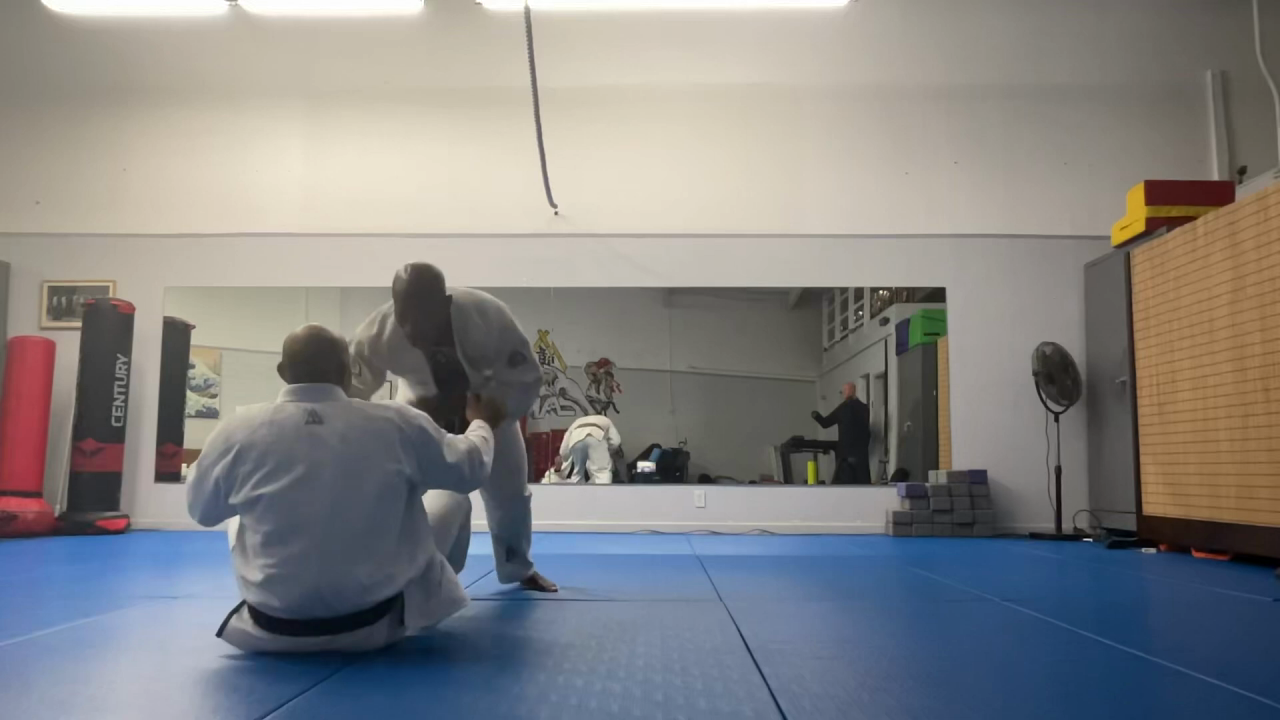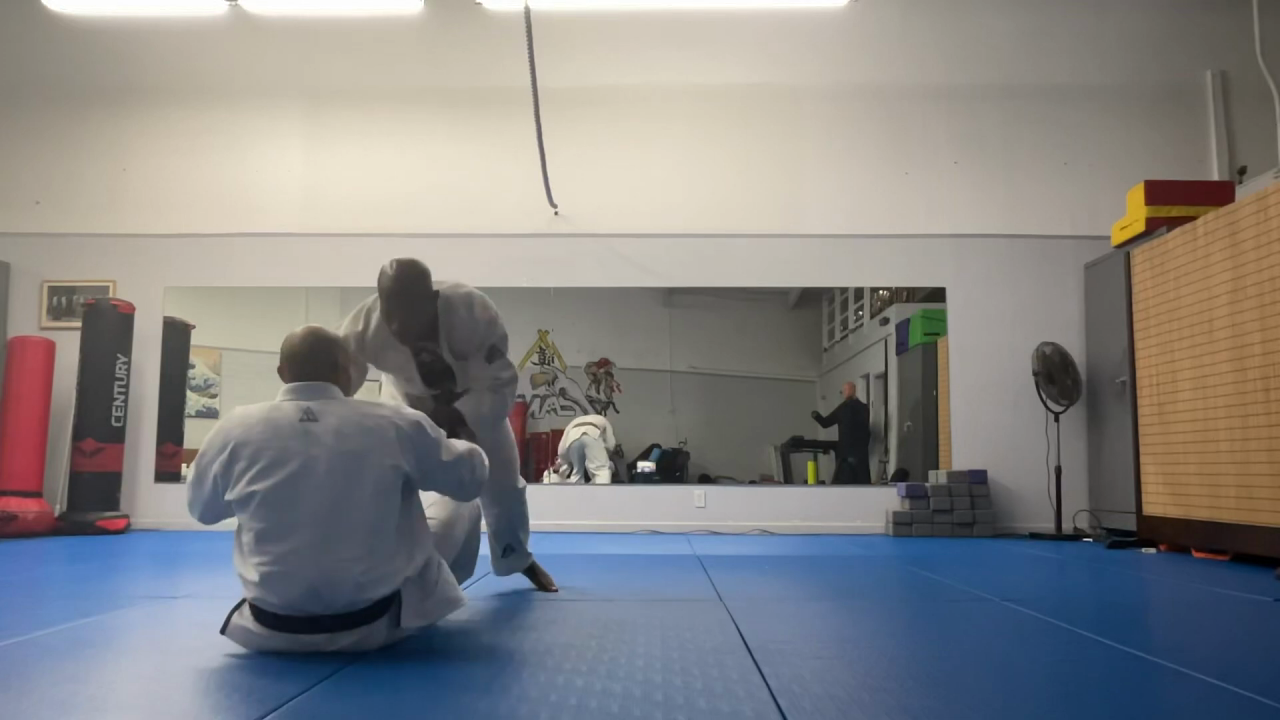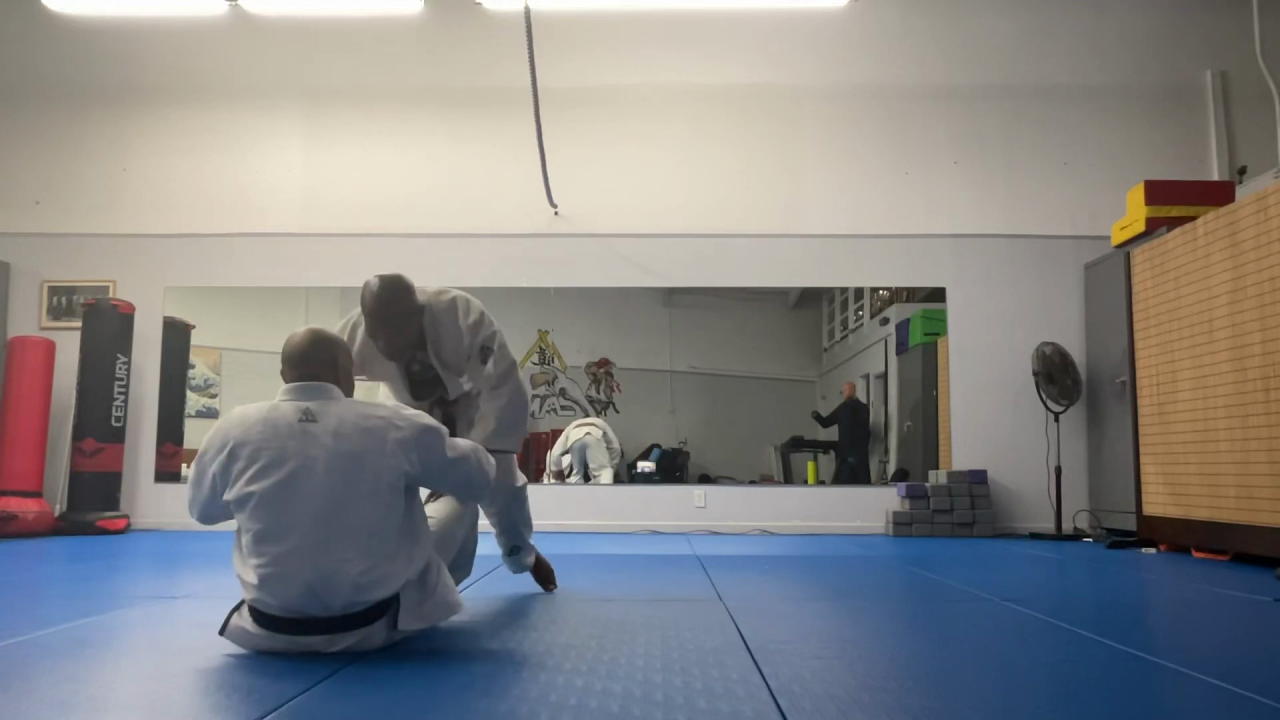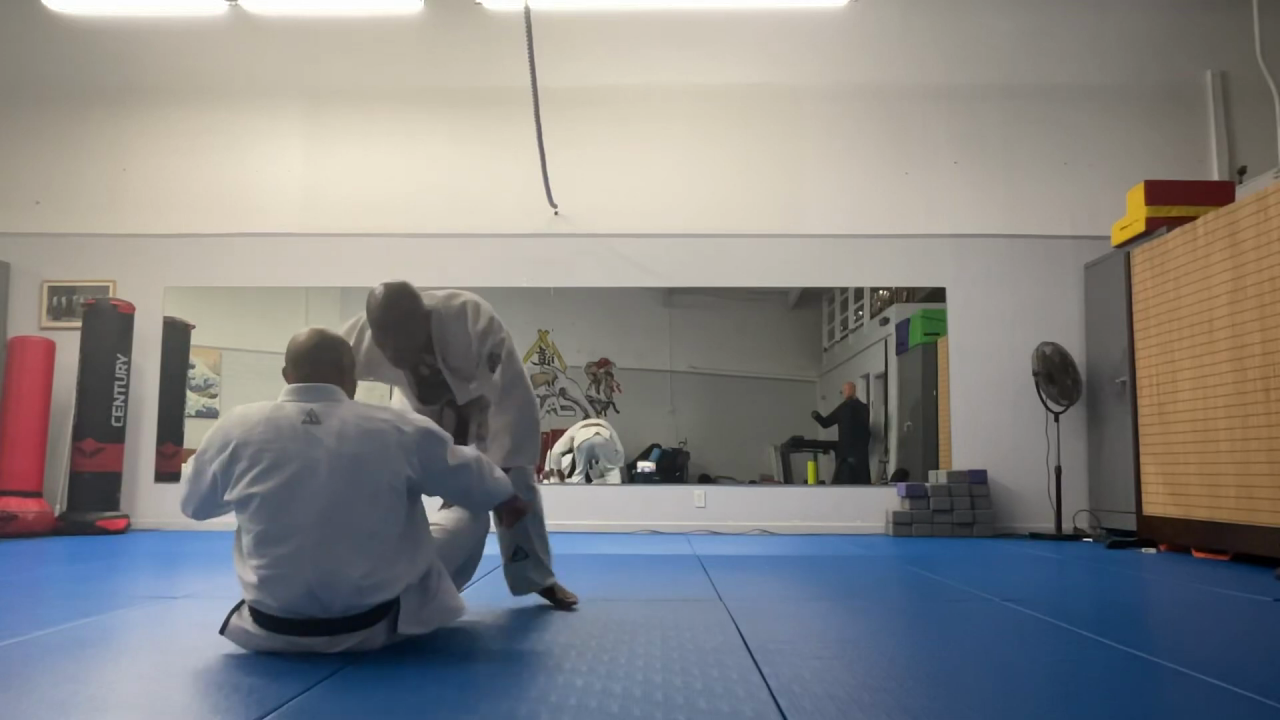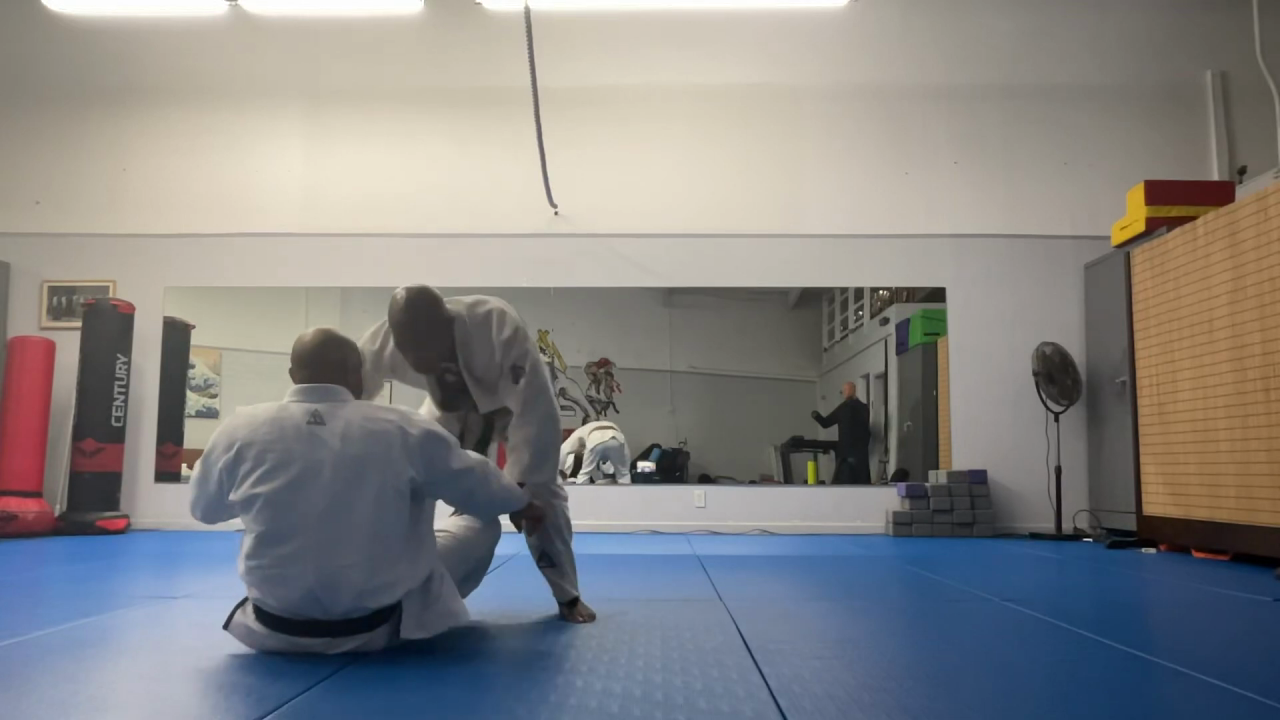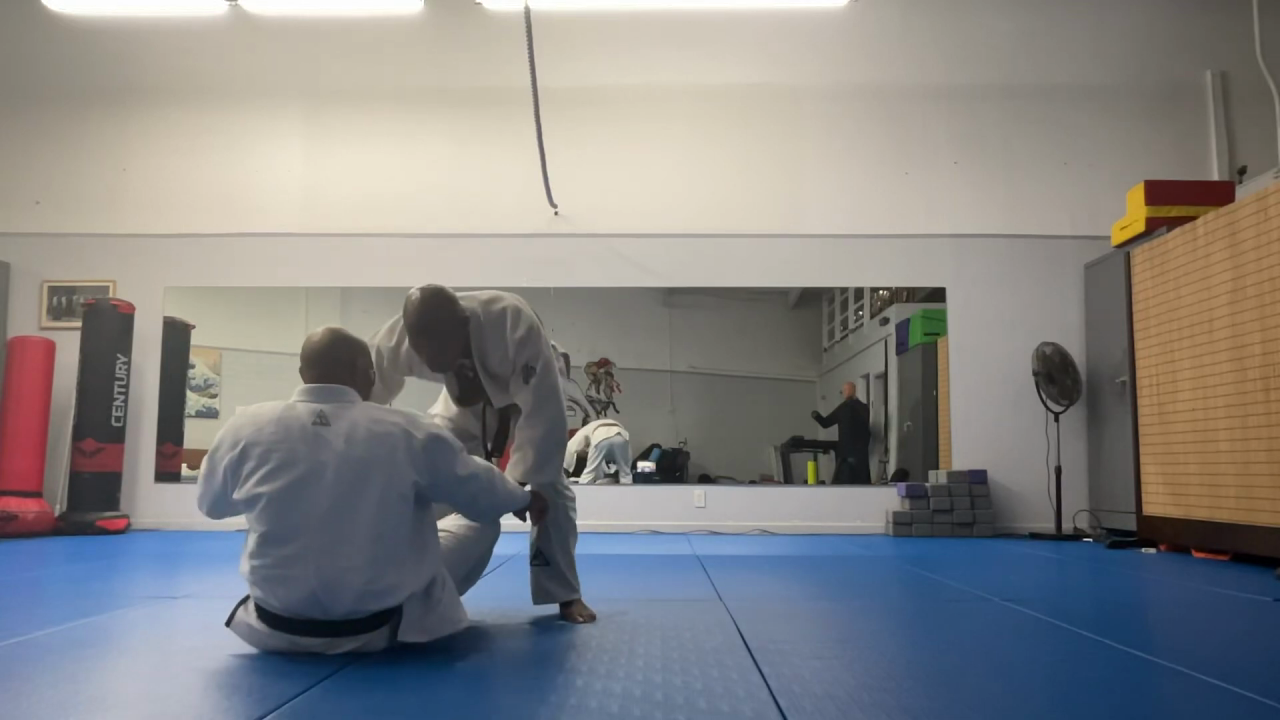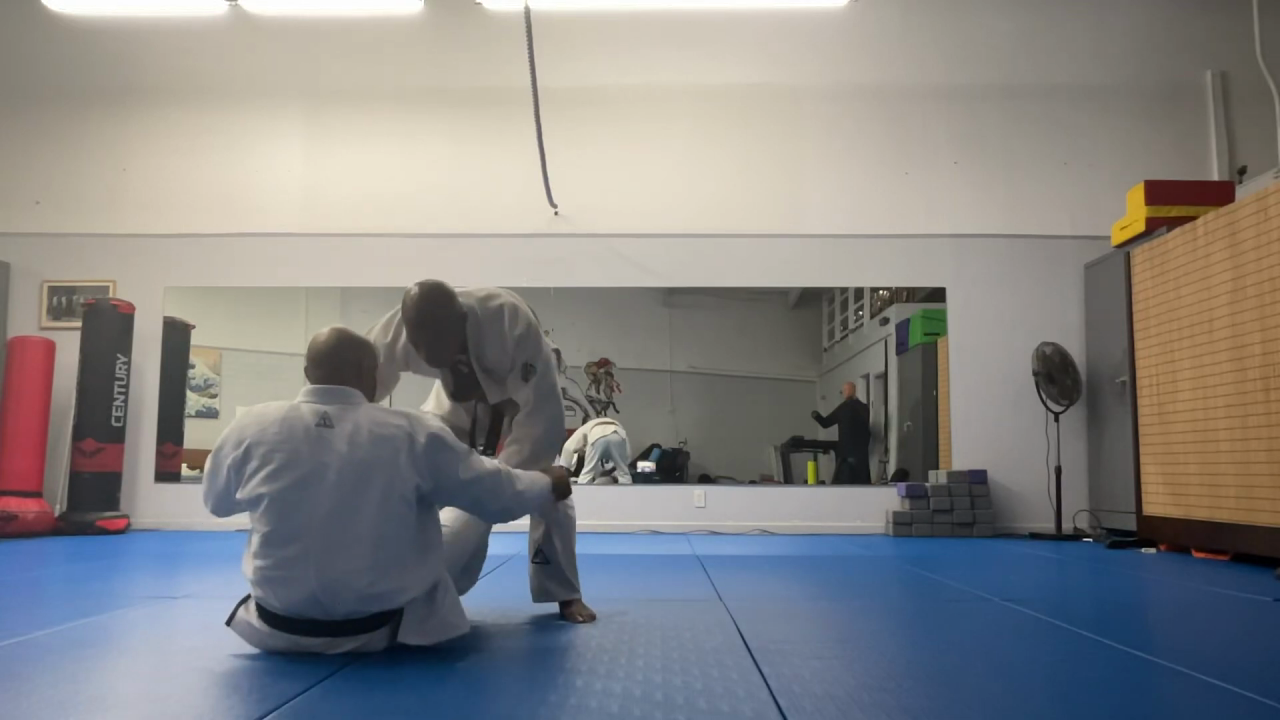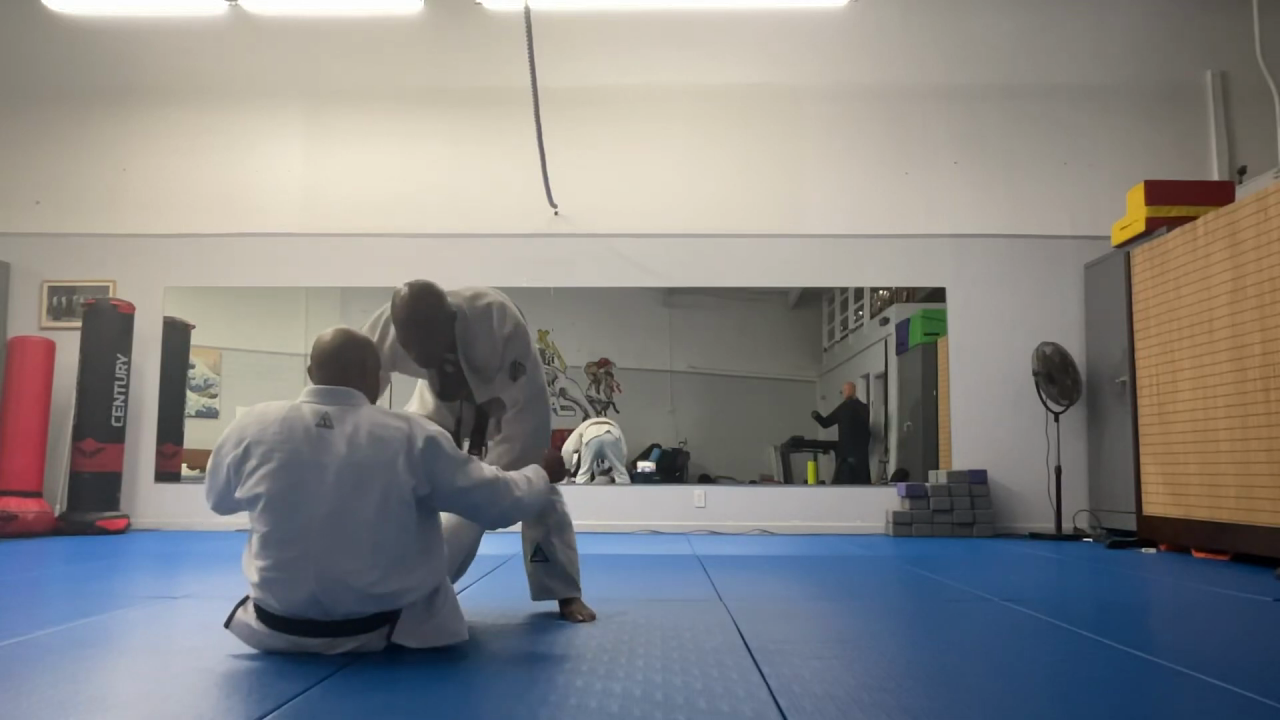
dt=0.2s
person 1, frame 1
left shoulder: (239, 430)
right shoulder: (396, 425)
left elbow: (202, 510)
right elbow: (468, 467)
right wrist: (482, 423)
left hip: (275, 629)
right hip: (375, 624)
right knee: (452, 498)
person 1, frame 2
left shoulder: (236, 429)
right shoulder: (395, 424)
left elbow: (202, 508)
right elbow: (469, 477)
right wrist: (472, 449)
left hip: (275, 628)
right hip: (376, 622)
right knee: (459, 505)
person 1, frame 3
left shoulder: (235, 429)
right shoulder: (396, 426)
left elbow: (203, 510)
right elbow: (476, 476)
left hip: (274, 628)
right hip: (375, 624)
right knee: (459, 503)
person 1, frame 4
left shoulder: (236, 429)
right shoulder: (398, 430)
left elbow: (195, 505)
right elbow: (474, 482)
right wrist: (506, 498)
left hip: (274, 630)
right hip: (376, 624)
right knee: (471, 513)
person 1, frame 5
left shoulder: (242, 430)
right shoulder: (403, 430)
left elbow: (205, 508)
right elbow: (479, 486)
right wrist: (522, 504)
left hip: (278, 629)
right hip: (379, 625)
right knee: (482, 521)
person 1, frame 6
left shoulder: (249, 428)
right shoulder: (408, 432)
left elbow: (212, 503)
right elbow: (483, 492)
right wrist: (527, 500)
left hip: (279, 627)
right hip: (381, 625)
right knee: (480, 524)
person 1, frame 7
left shoulder: (253, 427)
right shoulder: (412, 434)
left elbow: (217, 501)
right elbow: (497, 496)
right wrist: (549, 485)
left hip: (280, 627)
right hip: (382, 626)
right knee: (472, 519)
person 1, frame 8
left shoulder: (253, 427)
right shoulder: (410, 437)
left elbow: (220, 500)
right elbow: (498, 502)
right wrist: (543, 475)
left hip: (281, 627)
right hip: (383, 627)
right knee: (462, 522)
person 2, frame 1
left shoulder: (488, 316)
right shoulder: (379, 332)
left elbow: (525, 379)
right elbow: (351, 387)
right hip: (422, 405)
left knee: (509, 490)
left ankle: (519, 567)
person 2, frame 2
left shoulder: (473, 310)
right shoulder: (363, 326)
left elbow: (498, 383)
left wrist: (449, 419)
left hip: (475, 402)
right hip: (410, 400)
left knee: (501, 485)
left ankle: (518, 559)
person 2, frame 3
left shoulder: (463, 316)
right shoulder: (352, 337)
left elbow: (506, 387)
left hip: (469, 402)
right hip: (408, 409)
left knee: (500, 484)
left ankle: (525, 554)
person 2, frame 4
left shoulder: (472, 320)
right shoulder: (358, 339)
left elbow: (514, 399)
left hip: (482, 401)
right hip: (420, 408)
left knee: (515, 483)
left ankle: (539, 579)
person 2, frame 5
left shoulder: (498, 327)
right shoulder: (382, 343)
left elbow: (537, 413)
left wrist: (513, 487)
left hip: (514, 401)
right hip: (450, 410)
left knee: (542, 487)
left ankle: (566, 593)
person 2, frame 6
left shoulder: (514, 325)
right shoulder: (399, 338)
left elbow: (545, 415)
left wrist: (514, 486)
left hip: (532, 392)
right hip: (465, 402)
left knee: (548, 486)
left ankle: (566, 594)
person 2, frame 7
left shoulder: (511, 322)
right shoulder: (394, 333)
left elbow: (543, 414)
left hip: (525, 390)
right hip: (457, 398)
left ankle: (565, 593)
person 2, frame 8
left shoulder: (498, 320)
right shoulder: (383, 331)
left elbow: (530, 413)
left hip: (507, 394)
right hip: (439, 398)
left ankle: (565, 592)
